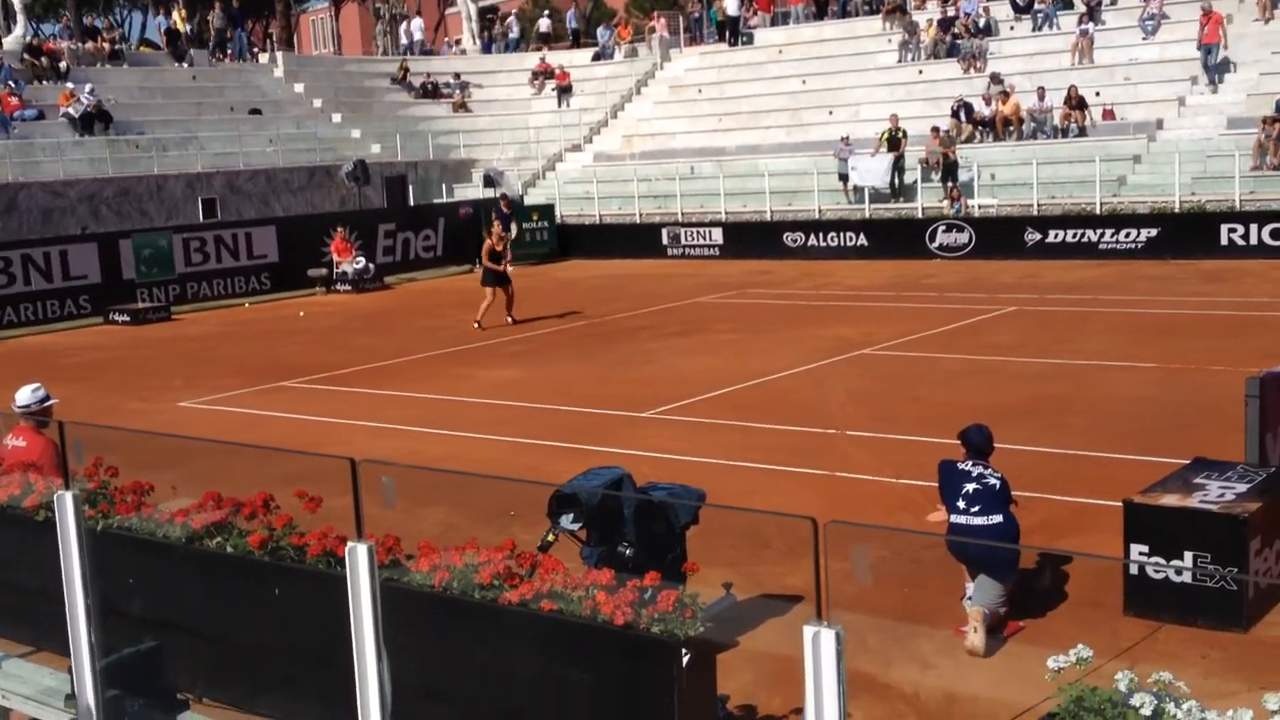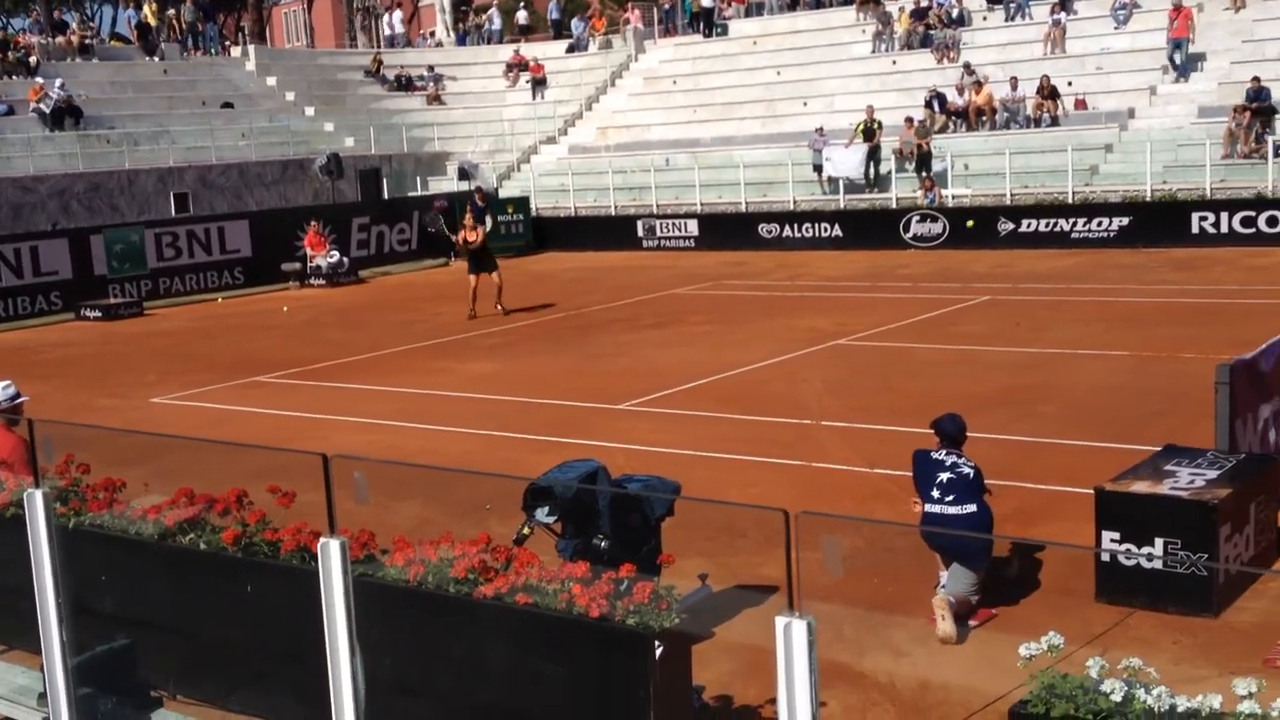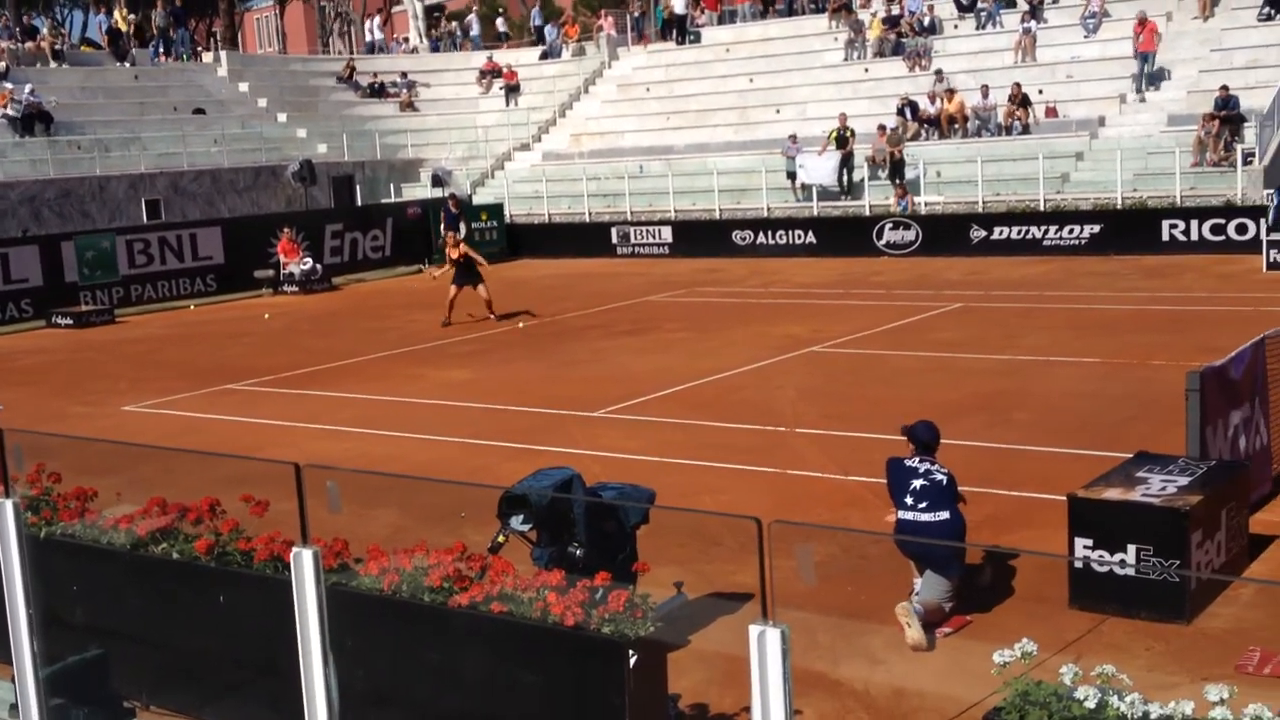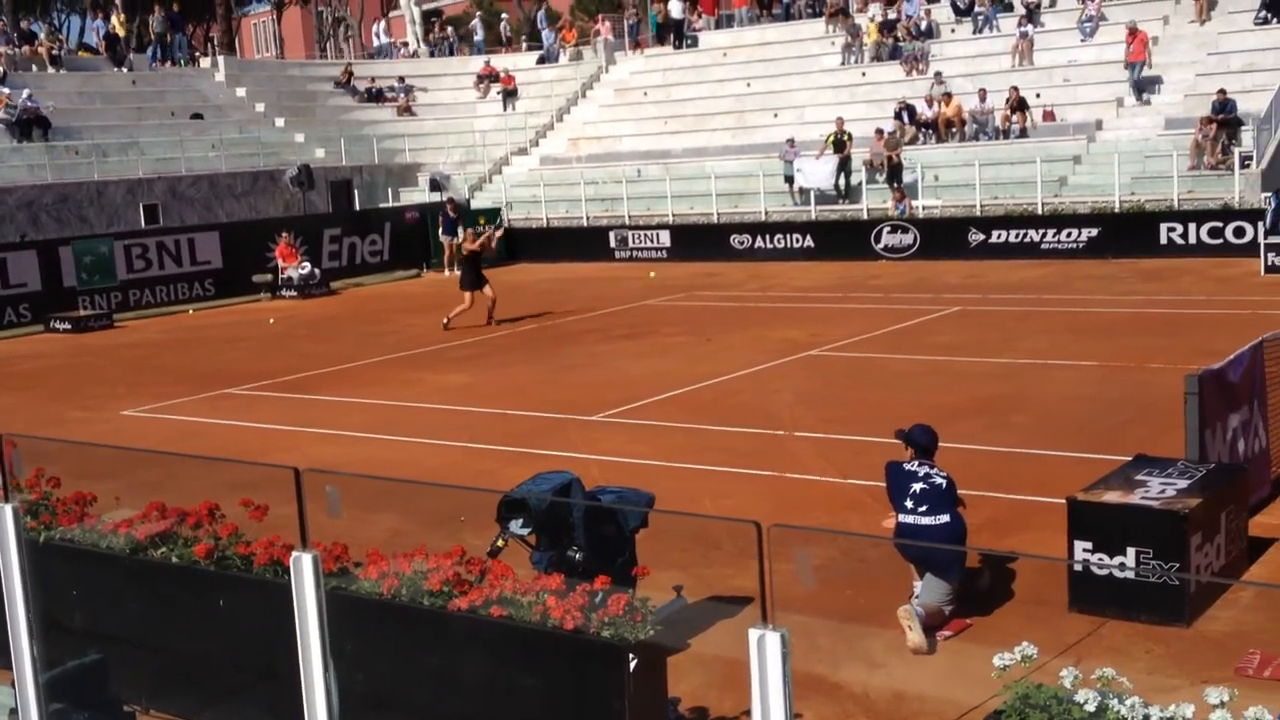
dt=0.3s
person 1, frame 1
left shoulder: (947, 468)
right shoulder: (1000, 481)
left hip: (960, 543)
right hip: (999, 545)
right knee: (992, 607)
left ankle: (972, 593)
right ankle: (983, 614)
person 1, frame 2
left shoulder: (921, 458)
right shoulder: (973, 470)
left hip: (934, 531)
right hip: (973, 535)
right knee: (963, 596)
left ankle: (946, 582)
right ankle: (950, 600)
person 1, frame 3
left shoulder: (895, 465)
right shoulder: (947, 476)
left hip: (907, 538)
right hip: (945, 540)
right knee: (937, 604)
left ankle: (920, 589)
right ankle: (917, 609)
person 1, frame 4
left shoulder: (894, 469)
right shoulder: (946, 480)
left hip: (908, 542)
right hip: (946, 544)
right knee: (937, 607)
left ankle: (920, 591)
right ankle: (919, 612)
